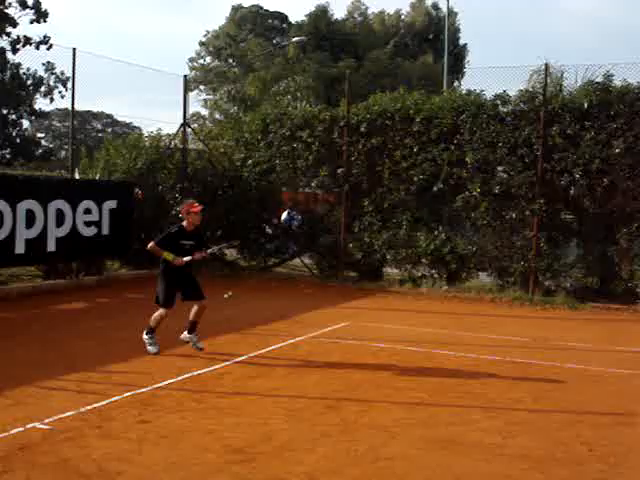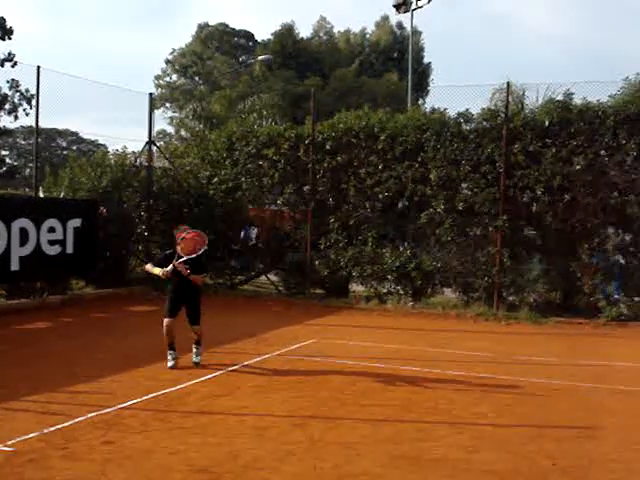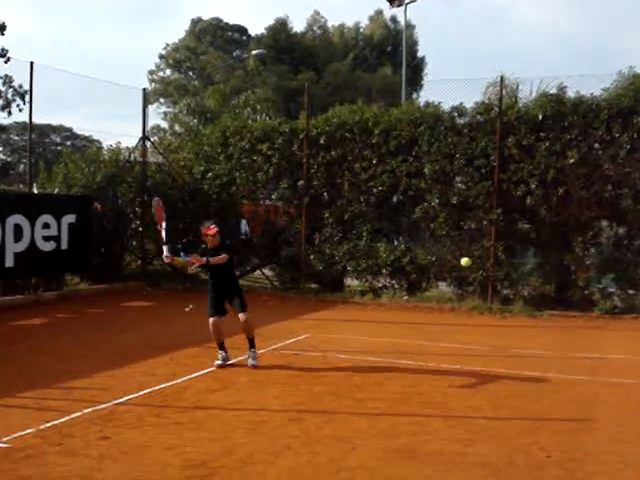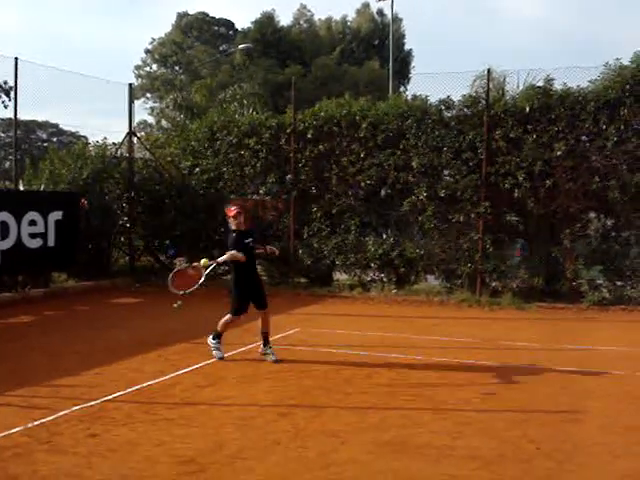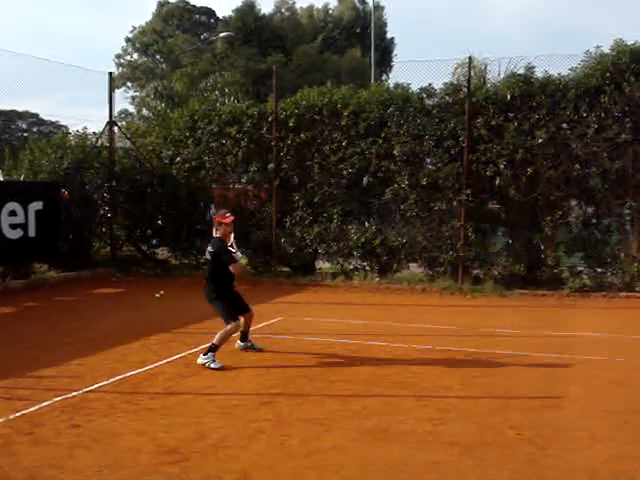
dt=0.5s
person 1, frame 1
left shoulder: (198, 233)
right shoulder: (174, 232)
left elbow: (200, 253)
right elbow: (151, 247)
left wrist: (200, 254)
right wrist: (172, 258)
left hip: (186, 273)
right hip: (169, 275)
left knee: (201, 304)
right knee: (165, 310)
left ankle: (189, 334)
right ankle: (149, 335)
person 1, frame 2
left shoulder: (196, 257)
right shoulder: (169, 255)
left elbow: (200, 280)
right elbow: (148, 267)
left wrist: (186, 272)
right wrist: (160, 271)
left hip: (192, 294)
right hip: (175, 293)
left knee: (196, 328)
right knee: (167, 323)
left ankle: (197, 346)
right ankle: (172, 352)
person 1, frame 3
left shoulder: (225, 247)
right shoulder: (203, 250)
left elbow: (223, 259)
left wrist: (205, 260)
left hip: (232, 287)
right hip: (215, 290)
left knee: (244, 318)
right knee: (213, 322)
left ankle: (252, 351)
right ankle: (223, 353)
person 1, frame 4
left shoulder: (246, 231)
right shoulder: (234, 237)
right elbow: (238, 256)
left wrist: (265, 249)
left hip: (253, 277)
right hip: (240, 282)
left knee: (264, 312)
right knee: (235, 316)
left ankle: (266, 346)
right ankle: (215, 339)
person 1, frame 5
left shoulder: (219, 242)
right shoulder: (219, 247)
right elbow: (235, 269)
left wrist: (232, 258)
right wrist: (237, 259)
left hip: (226, 289)
right hip: (217, 292)
left knee: (248, 314)
right knee: (234, 324)
left ankle: (243, 341)
right ankle: (207, 356)
